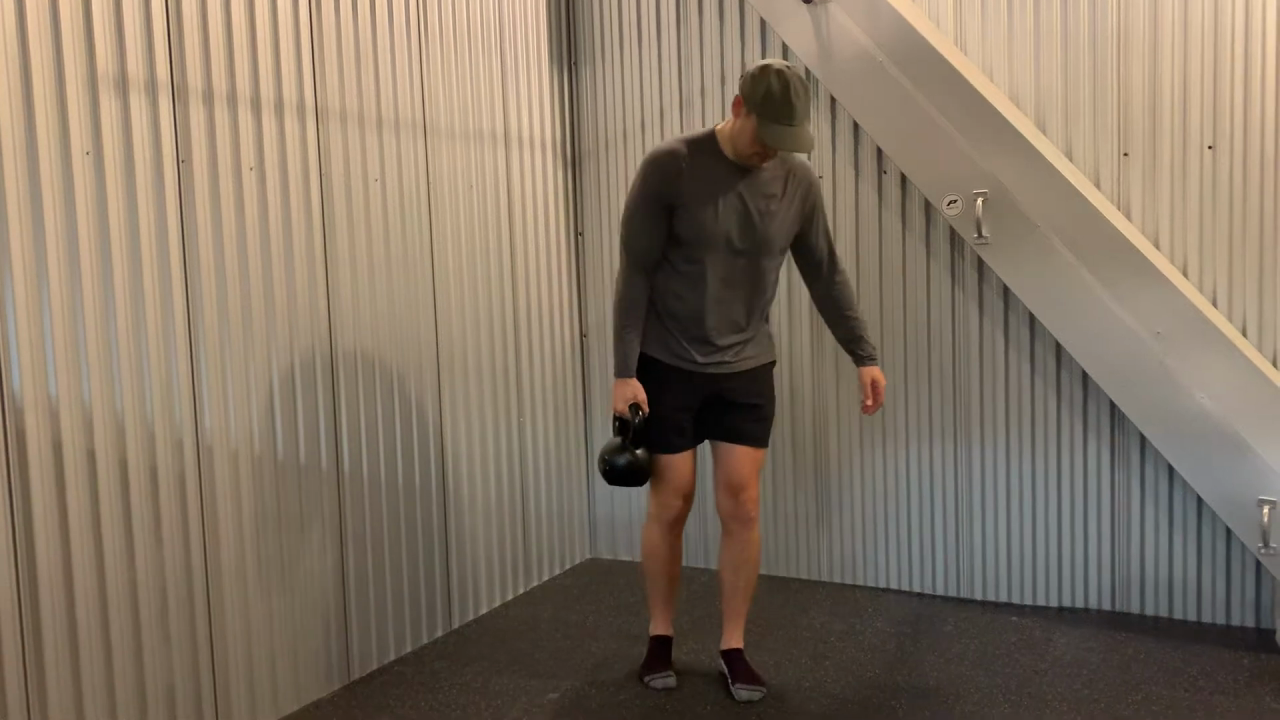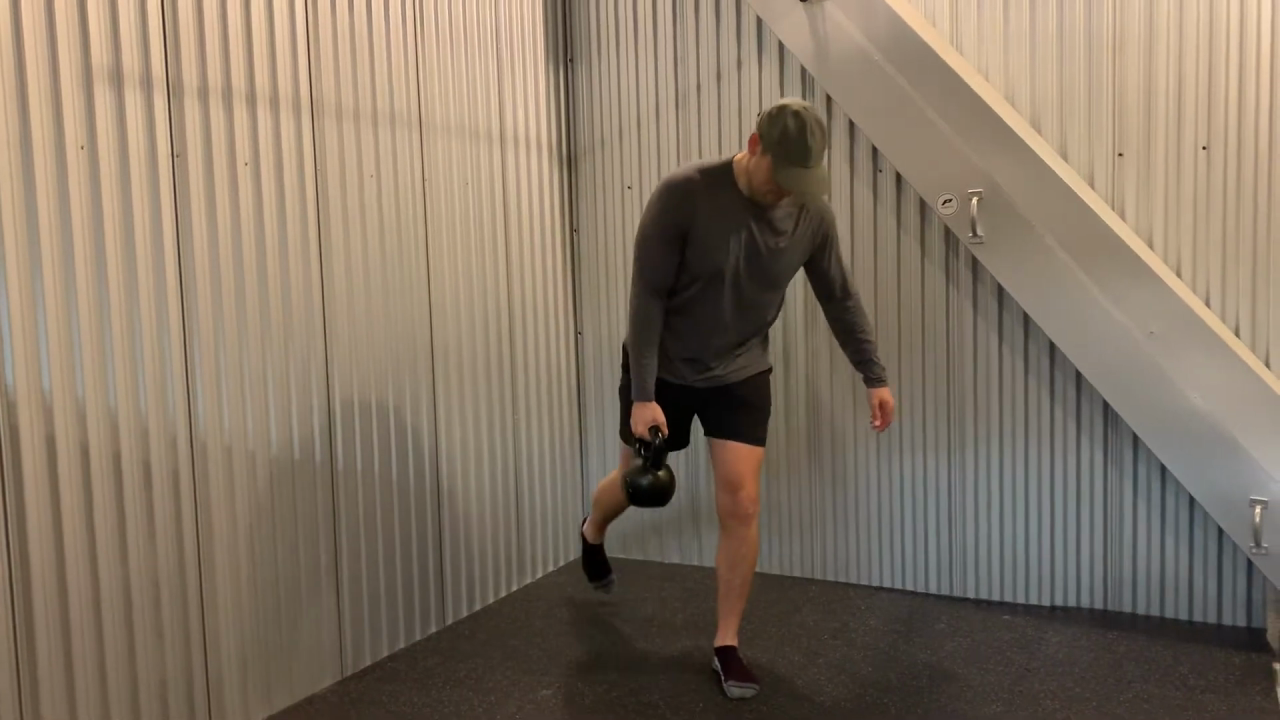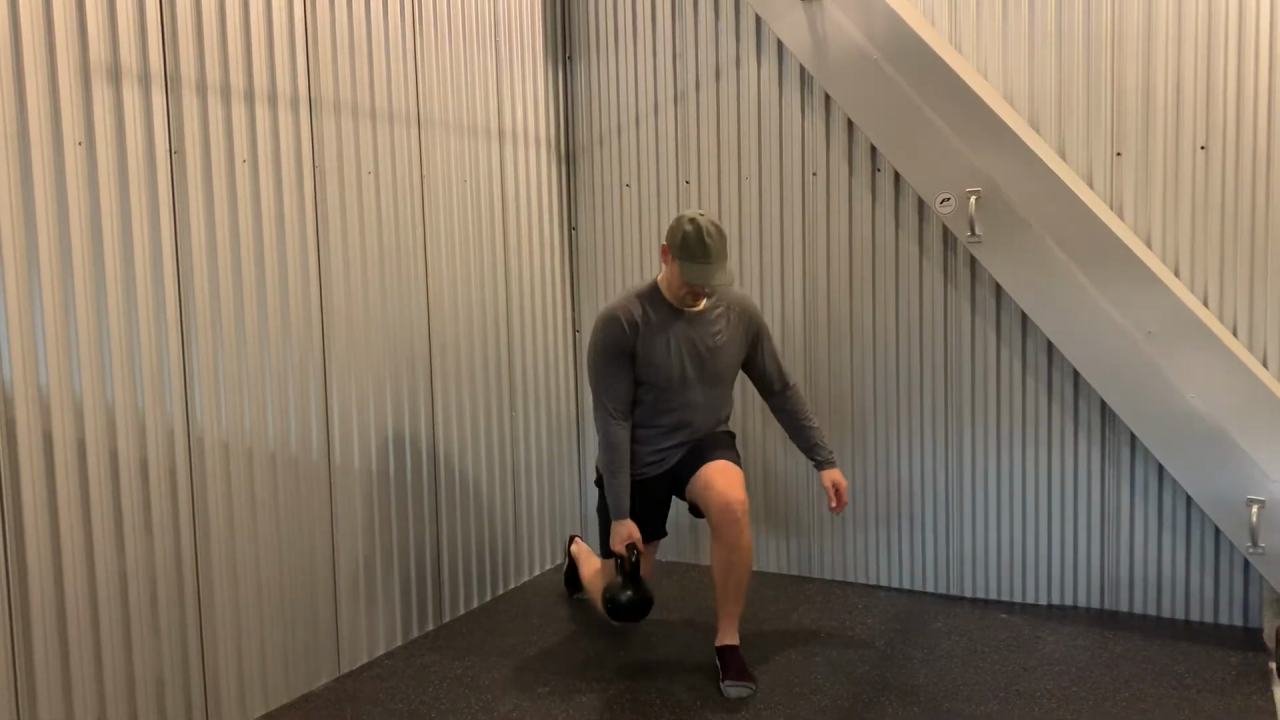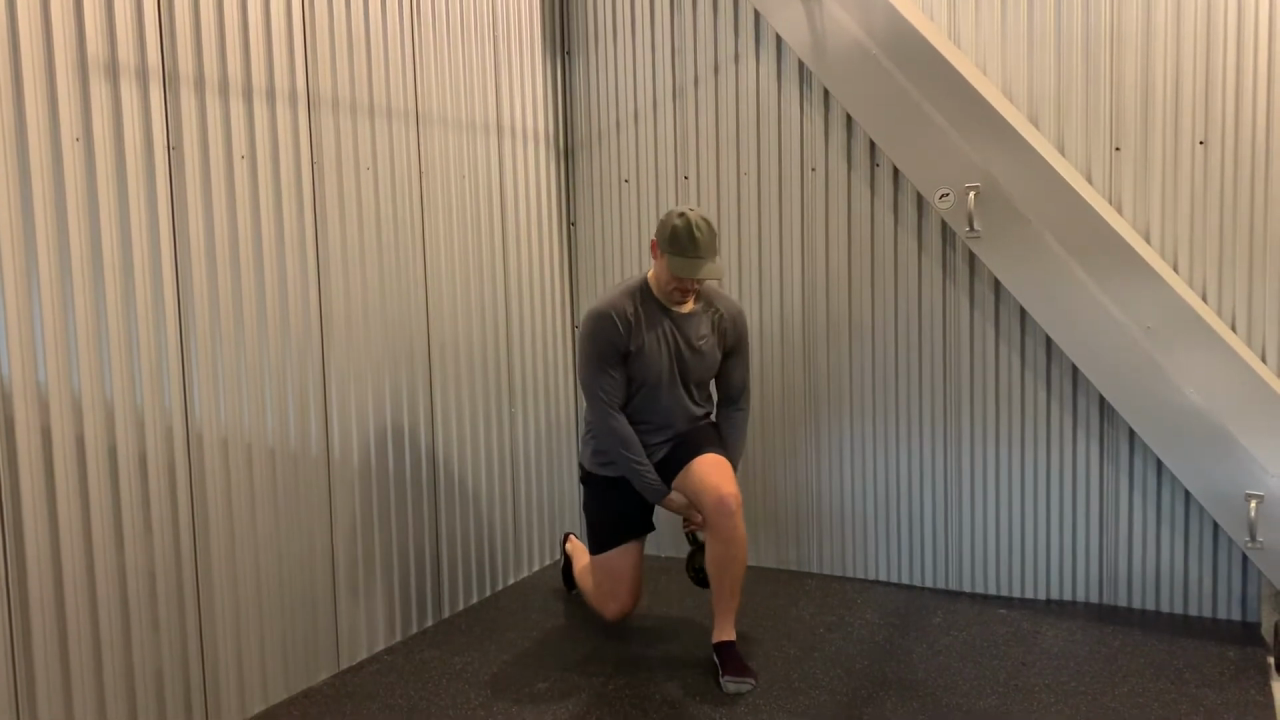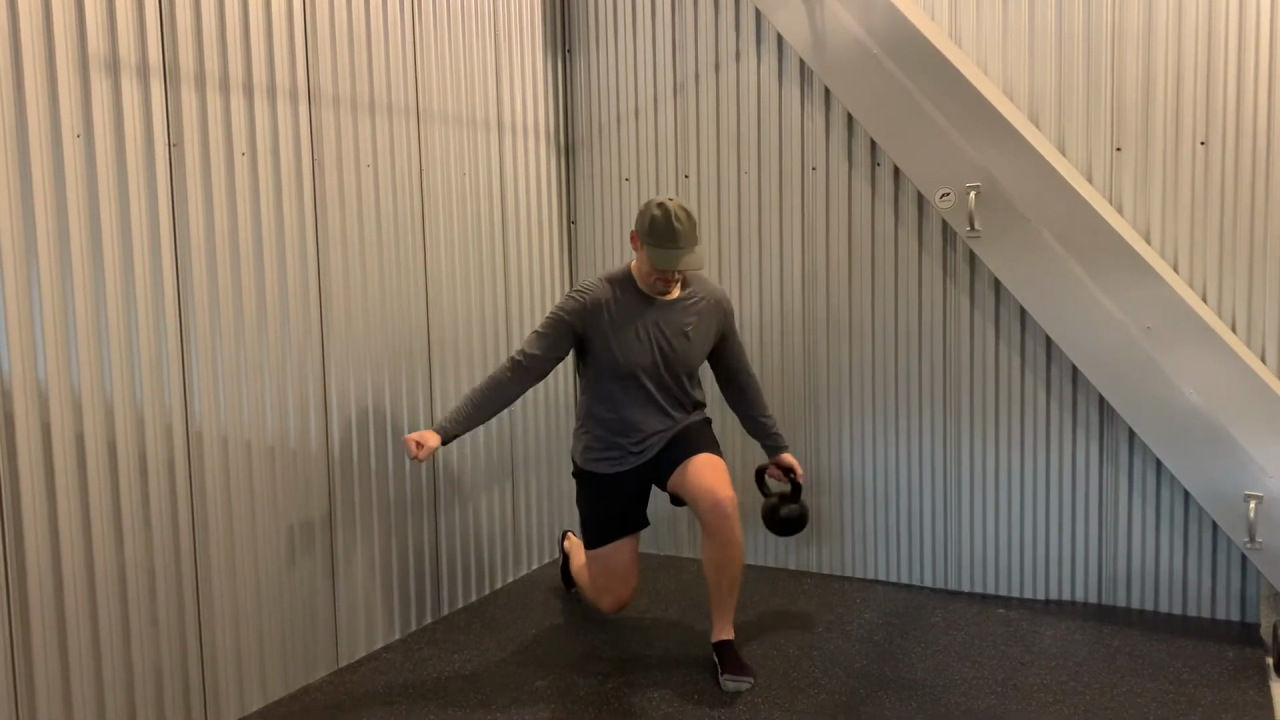
dt=1s
person 1, frame 1
left shoulder: (798, 181)
right shoulder: (669, 167)
left elbow: (825, 275)
right elbow: (635, 273)
left wrist: (864, 355)
right wrist: (625, 372)
left hip: (747, 367)
right hip: (666, 366)
left knee: (741, 505)
right knee: (670, 504)
left ankle: (733, 646)
right ankle: (660, 637)
person 1, frame 2
left shoulder: (812, 213)
right shoulder: (683, 194)
left elbow: (840, 298)
right elbow: (647, 297)
left wrist: (874, 376)
right wrist: (643, 395)
left hip: (740, 371)
right hip: (664, 367)
left knee: (740, 503)
left ankle: (726, 644)
right ankle: (592, 534)
person 1, frame 3
left shoulder: (740, 313)
right shoulder: (621, 321)
left elbow: (780, 391)
right elbow: (612, 421)
left wrist: (824, 461)
right wrist: (619, 515)
left hip: (702, 445)
right hip: (637, 463)
left knee: (732, 505)
left ankle: (728, 643)
right ankle: (581, 551)
person 1, frame 4
left shoulder: (726, 315)
right shoulder: (609, 317)
left elbow: (735, 403)
right elbow: (606, 414)
left wrist: (719, 479)
right wrist: (661, 492)
left hip: (687, 436)
right hip: (617, 459)
left knee: (726, 502)
right knee: (616, 607)
left ankle: (725, 639)
right ankle: (574, 550)
person 1, frame 5
left shoulder: (711, 303)
right shoulder: (590, 304)
left elbow: (737, 380)
right elbow: (520, 370)
left wrist: (775, 445)
right wrist: (443, 431)
left hip: (680, 432)
right hip: (607, 455)
left knee: (721, 503)
right knee: (612, 600)
left ankle: (723, 639)
right ankle: (572, 547)
